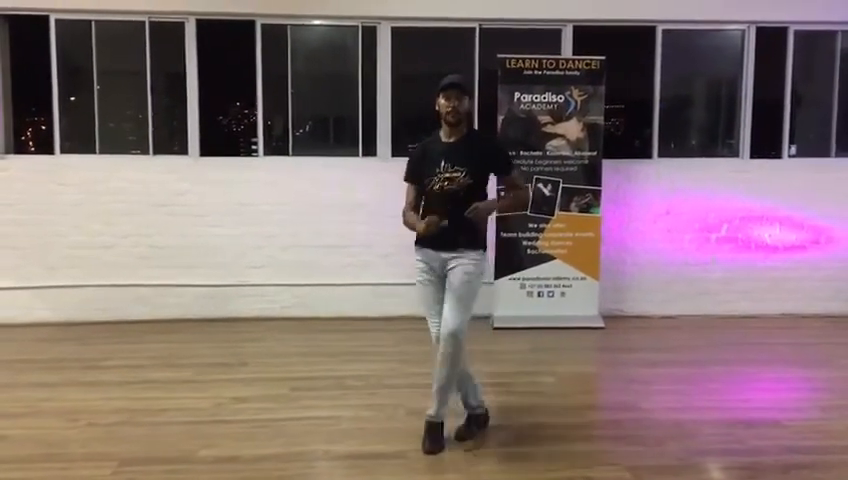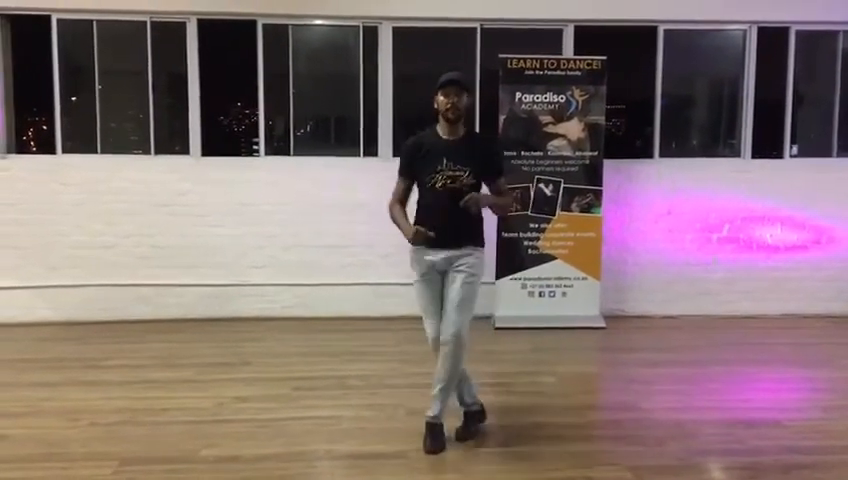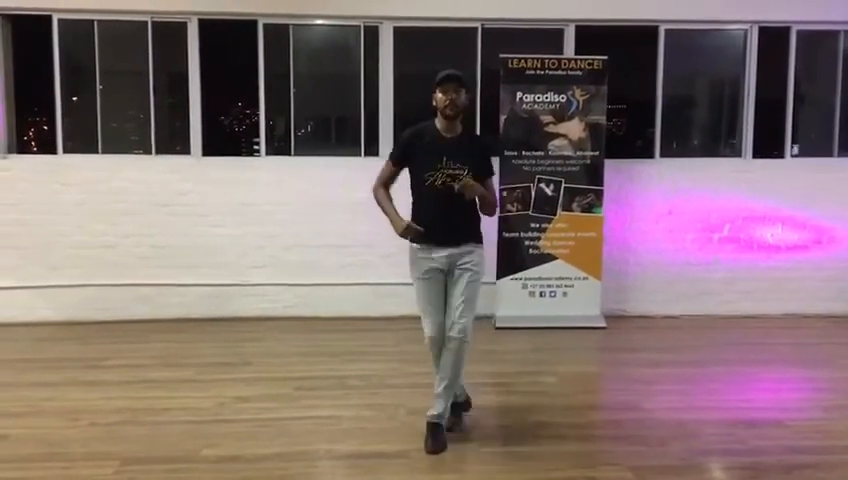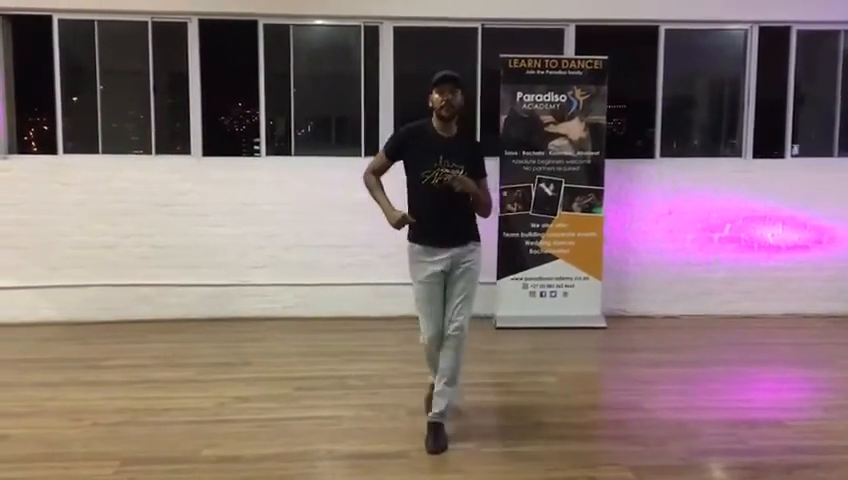
dt=0.1s
person 1, frame 1
left shoulder: (487, 147)
right shoulder: (422, 151)
left elbow: (520, 192)
right elbow: (409, 208)
left wrist: (492, 205)
right wrist: (419, 224)
left hip: (468, 255)
right hip: (427, 254)
left knee: (453, 332)
right knee: (440, 337)
left ankle: (435, 418)
right ankle: (475, 409)
person 1, frame 2
left shoulder: (483, 147)
right shoulder: (417, 145)
left elbow: (506, 201)
right elbow: (396, 201)
left wrist: (487, 200)
right wrist: (406, 228)
left hip: (467, 253)
right hip: (425, 253)
left knee: (454, 335)
right knee: (436, 336)
left ankle: (434, 418)
right ankle: (472, 406)
person 1, frame 3
left shoulder: (478, 147)
right shoulder: (415, 138)
left elbow: (492, 208)
right elbow: (380, 185)
left wrist: (479, 191)
right wrist: (395, 220)
left hip: (469, 251)
right hip: (425, 250)
left knee: (459, 332)
right knee: (435, 332)
left ankle: (437, 416)
right ankle: (456, 395)
person 1, frame 4
left shoulder: (472, 148)
right shoulder: (410, 135)
left elbow: (486, 209)
right elbow: (371, 173)
left wrist: (471, 187)
right wrist: (389, 210)
left hip: (466, 250)
right hip: (424, 250)
left knee: (456, 330)
right knee: (431, 333)
left ankle: (437, 416)
right ankle: (439, 383)
